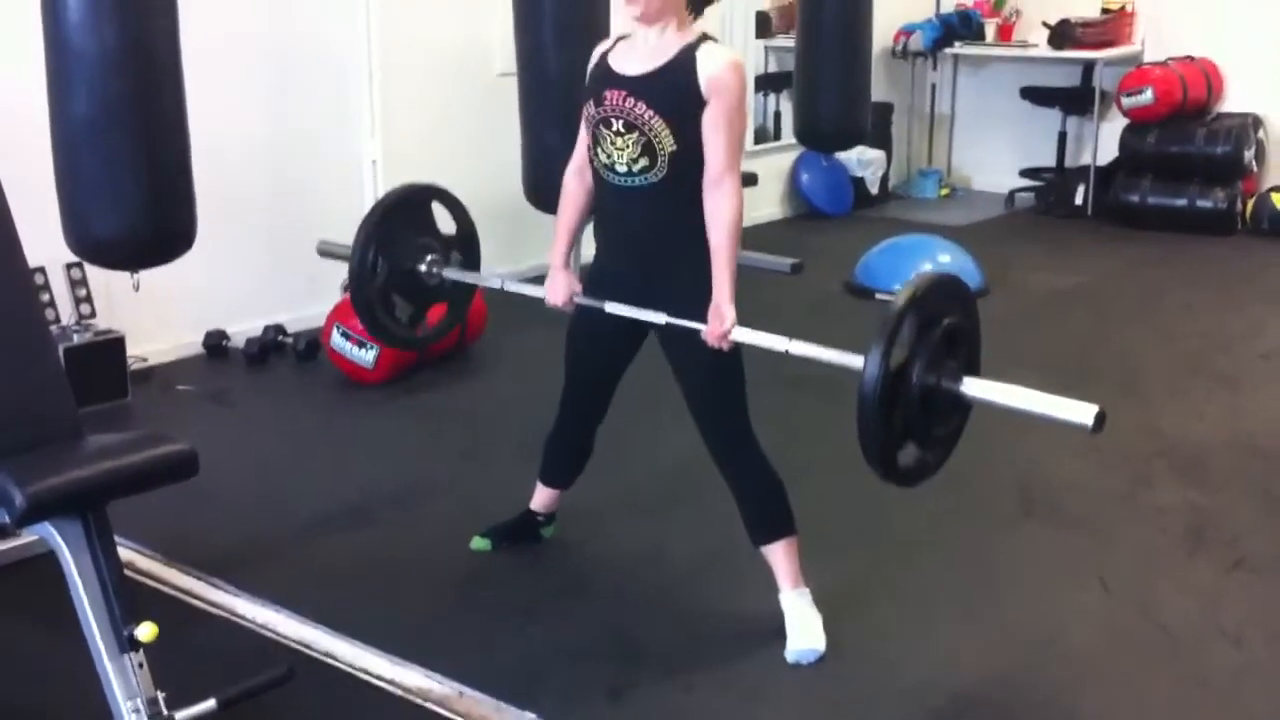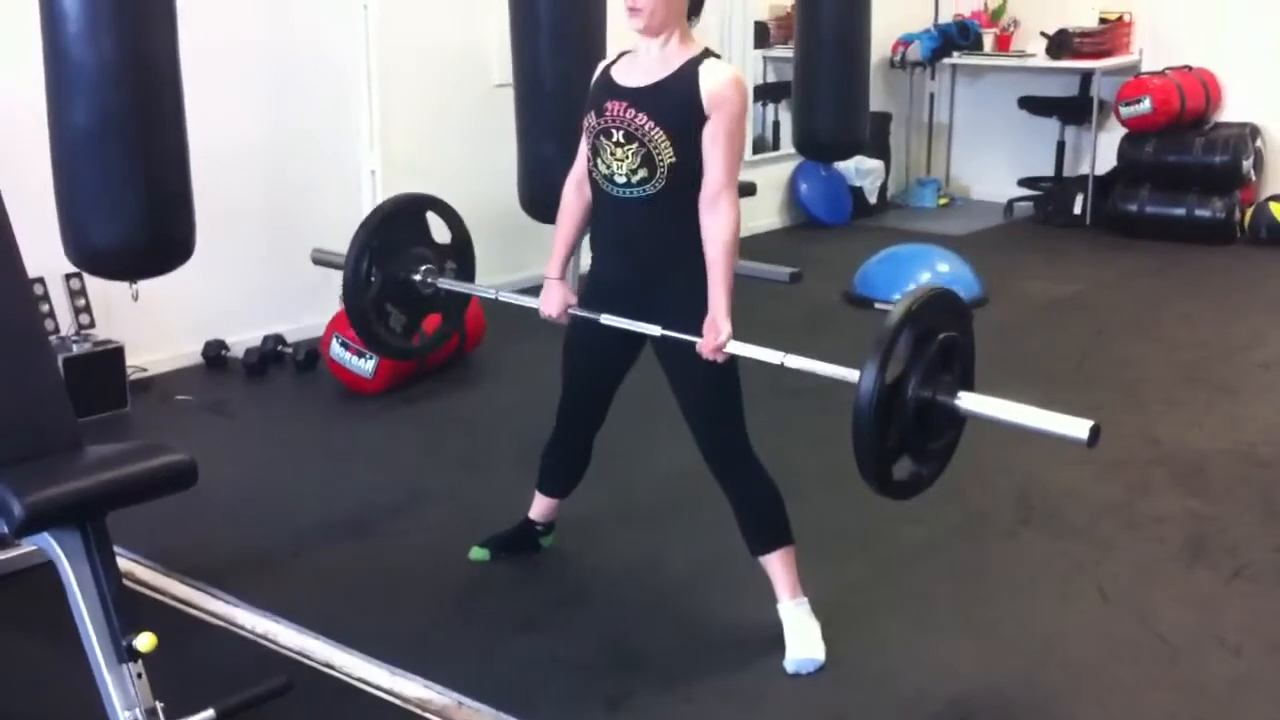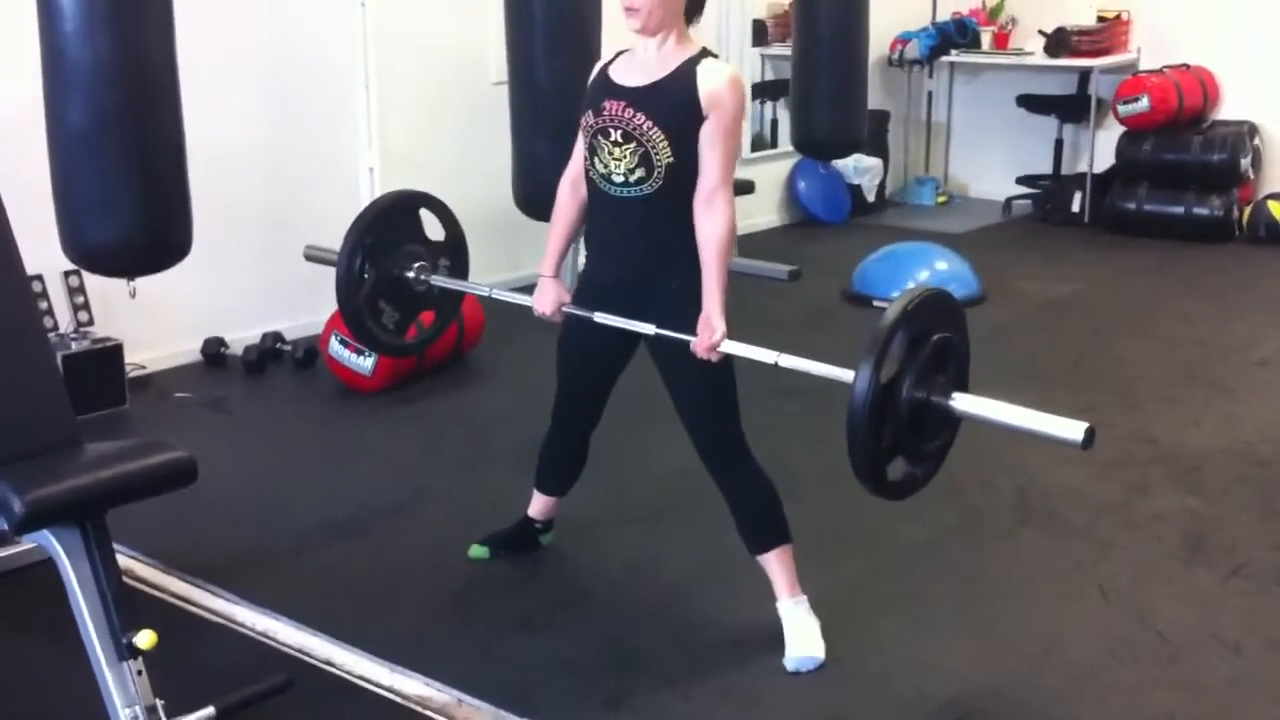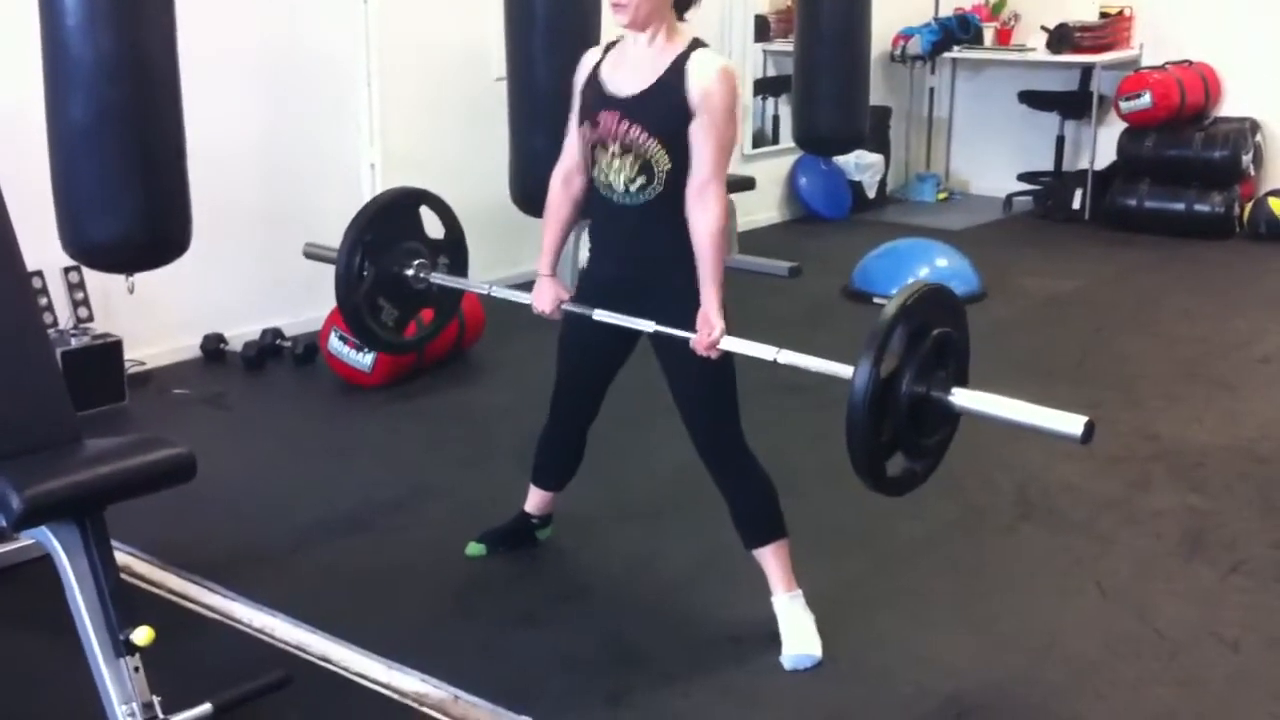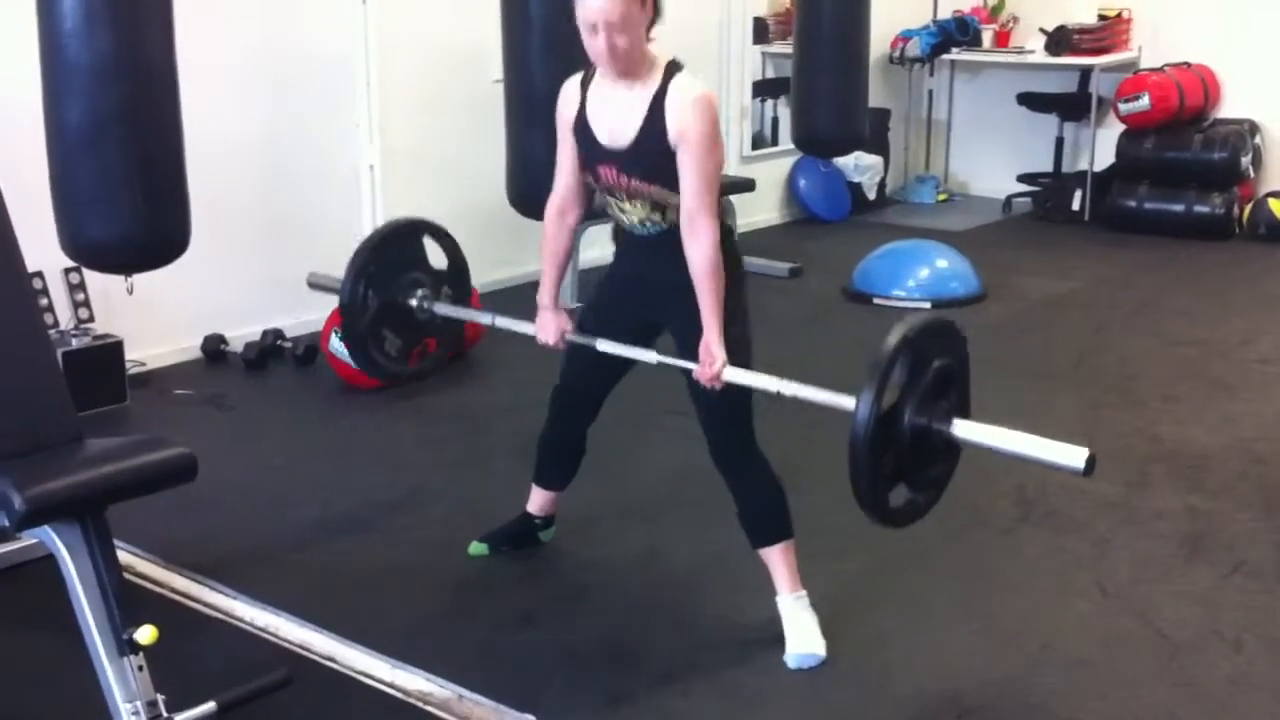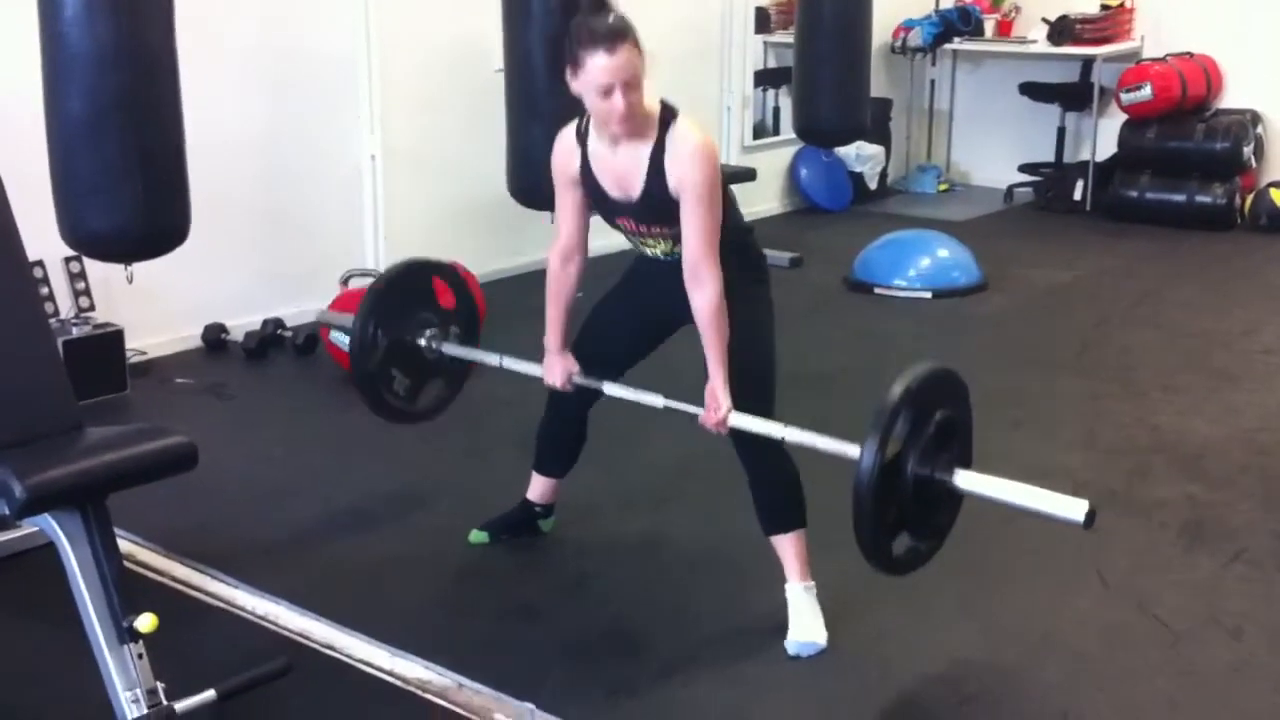
dt=0.2s
person 1, frame 1
left shoulder: (713, 65)
right shoulder: (605, 54)
left elbow: (721, 183)
right elbow: (582, 164)
left wrist: (723, 295)
right wrist: (559, 261)
left hip: (685, 275)
right hip: (612, 270)
left knee: (727, 433)
right knee: (578, 403)
left ankle: (796, 596)
right ankle: (537, 517)
person 1, frame 2
left shoulder: (715, 80)
right shoulder: (608, 70)
left elbow: (718, 198)
right elbow: (580, 178)
left wrist: (719, 310)
right wrist: (555, 275)
left hip: (681, 289)
right hip: (608, 282)
left knee: (724, 445)
right knee: (575, 414)
left ankle: (795, 607)
right ankle: (536, 527)
person 1, frame 3
left shoulder: (712, 80)
right shoulder: (606, 69)
left elbow: (712, 197)
right elbow: (575, 175)
left wrist: (713, 308)
right wrist: (549, 273)
left hip: (675, 288)
right hip: (601, 281)
left knee: (720, 445)
right knee: (570, 413)
left ankle: (793, 604)
right ankle: (535, 524)
person 1, frame 4
left shoulder: (704, 72)
right shoulder: (595, 64)
left elbow: (707, 193)
right elbow: (570, 172)
left wrist: (710, 305)
right wrist: (546, 271)
left hip: (679, 281)
right hip: (607, 273)
left knee: (717, 439)
right knee: (570, 403)
left ankle: (789, 600)
right ankle: (533, 519)
person 1, frame 5
left shoulder: (685, 101)
right shoulder: (574, 96)
left elbow: (700, 226)
right elbow: (563, 205)
left wrist: (713, 336)
right wrist: (548, 301)
left hip: (699, 279)
right hip: (632, 273)
left knee: (729, 435)
right knee: (571, 396)
left ankle: (794, 601)
right ankle: (535, 519)
person 1, frame 6
left shoulder: (687, 148)
right shoulder: (570, 149)
left elbow: (703, 274)
right elbow: (566, 254)
left wrist: (717, 382)
right wrist: (554, 345)
left hip: (733, 280)
right hip: (651, 276)
left knee: (748, 422)
right knee: (567, 378)
left ankle: (800, 589)
right ankle: (535, 509)
